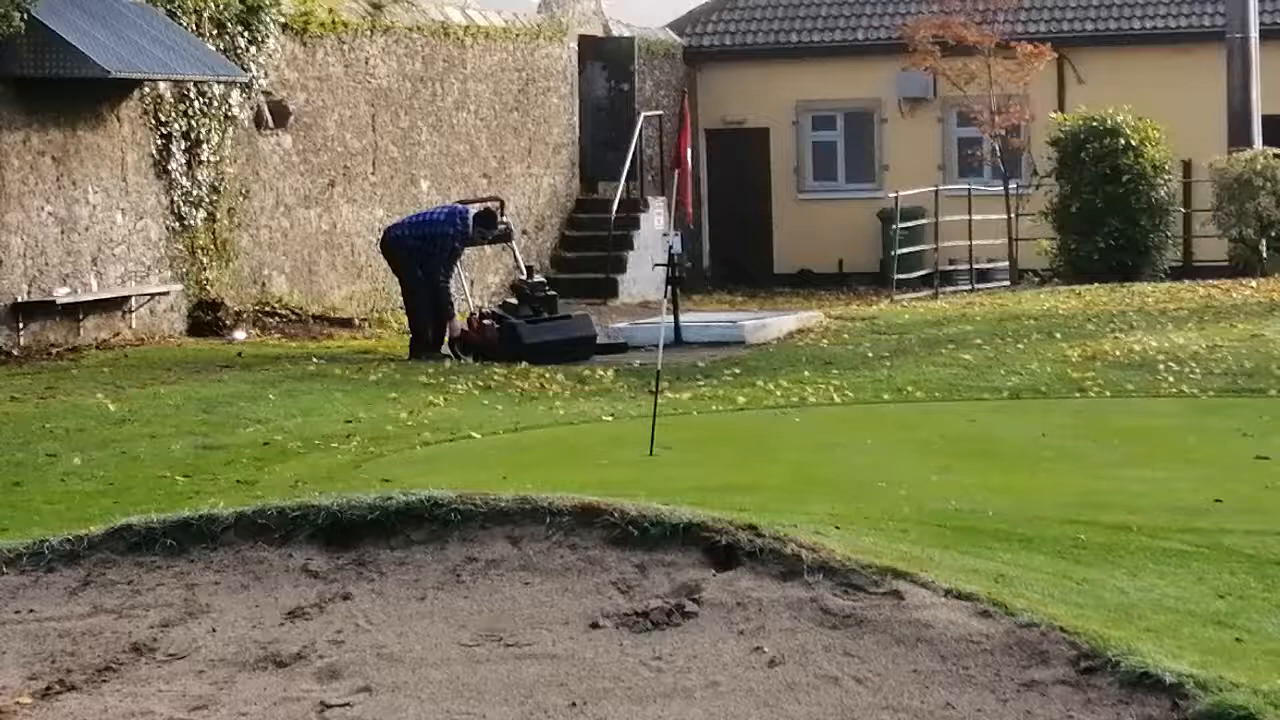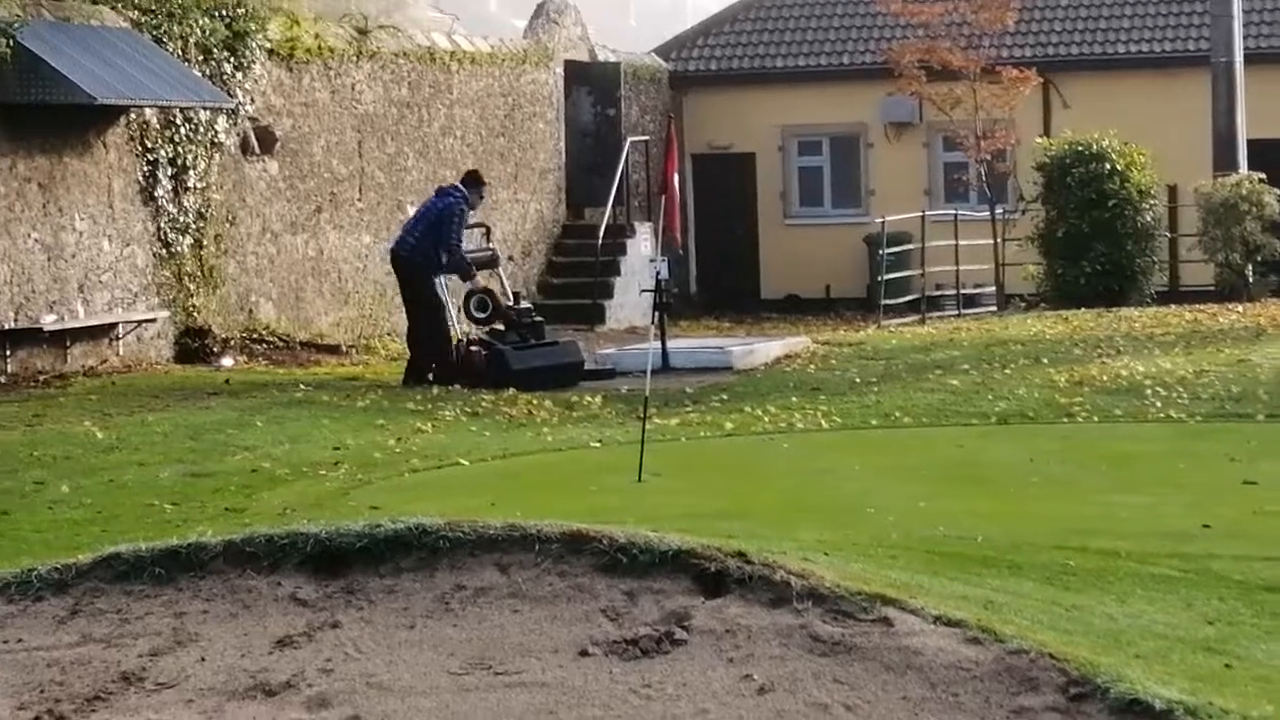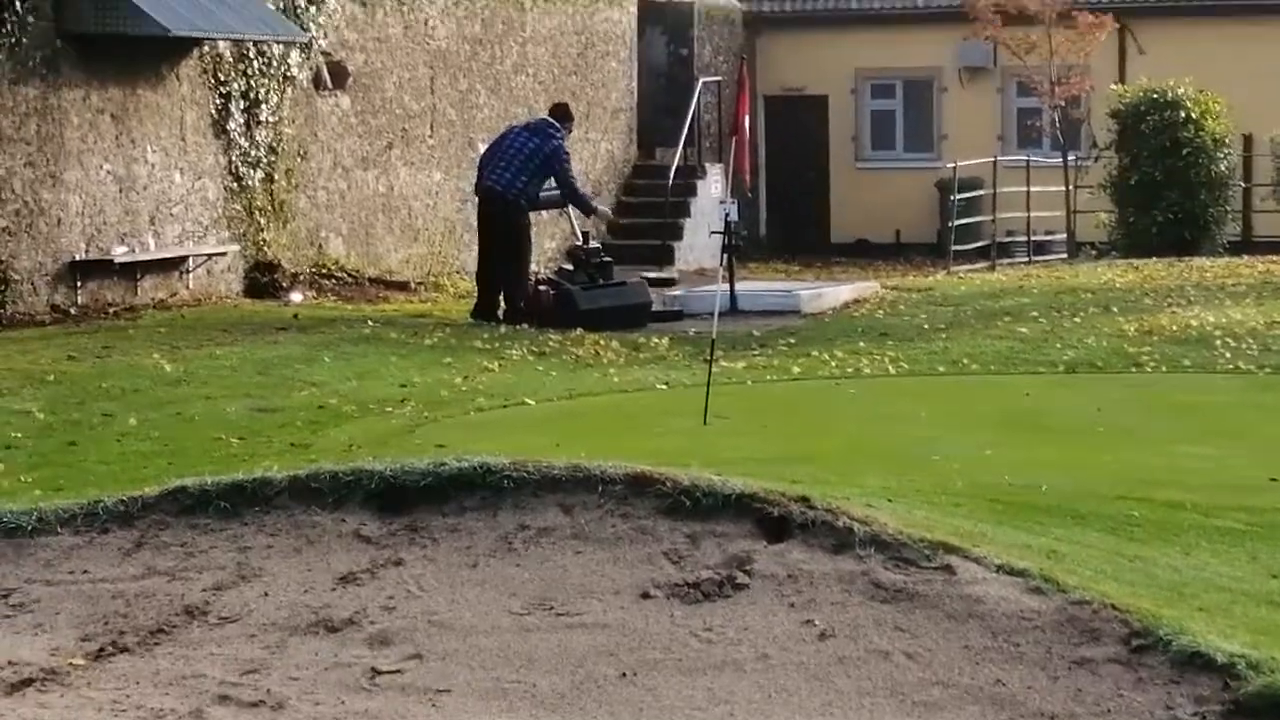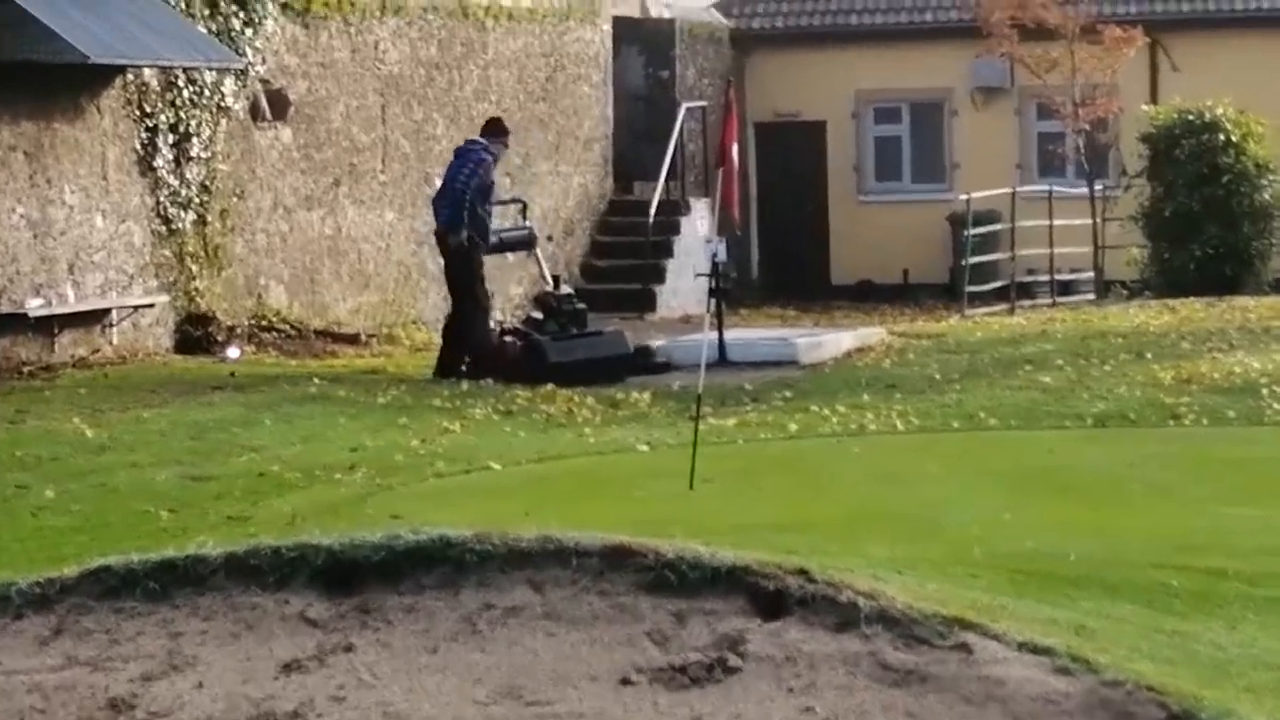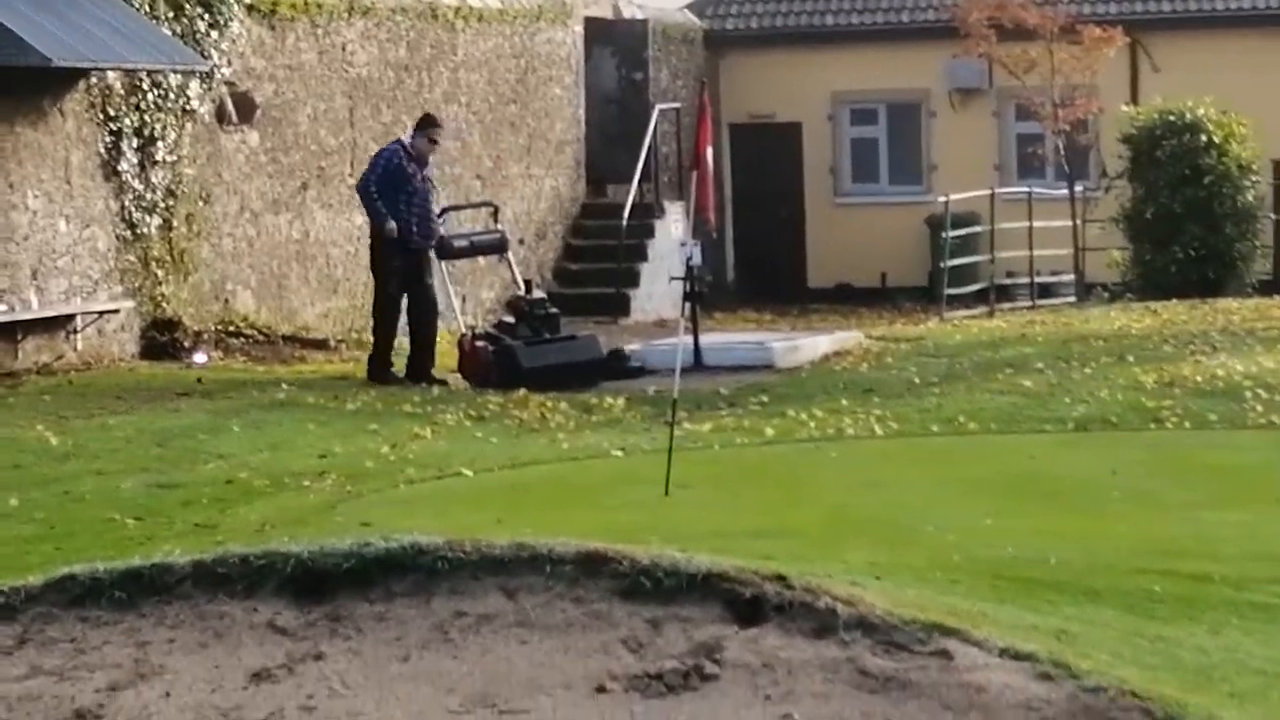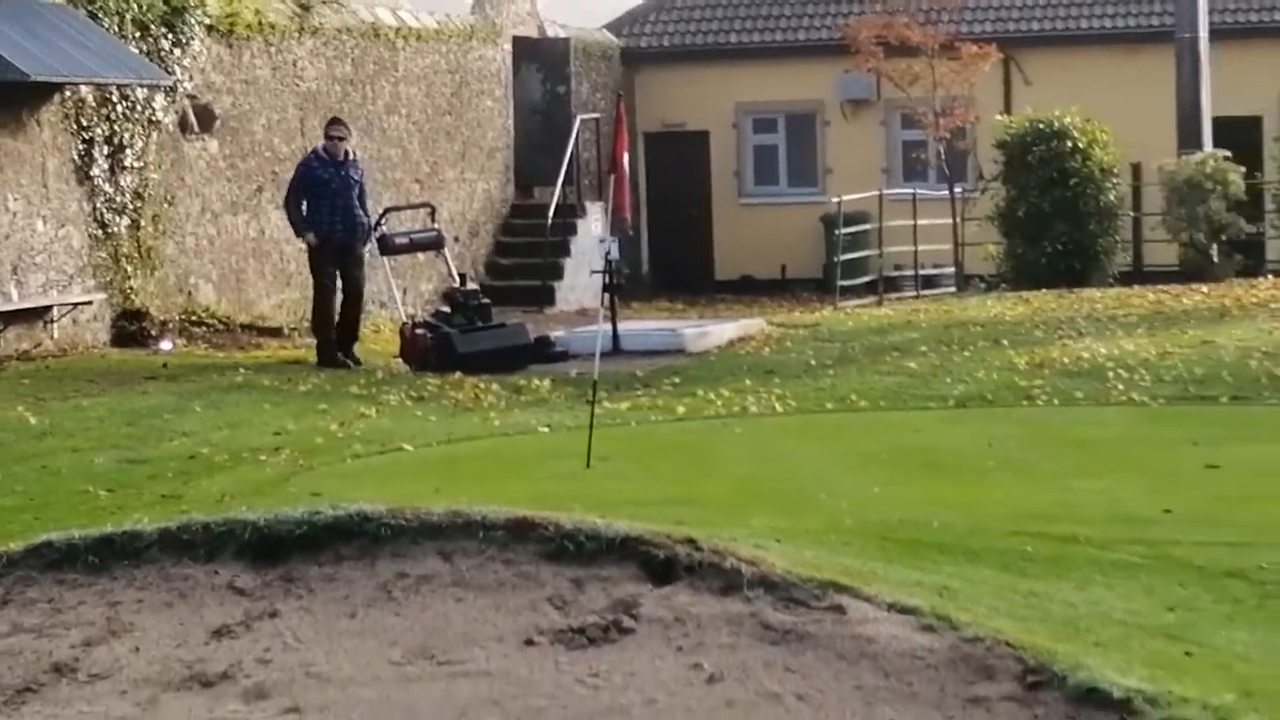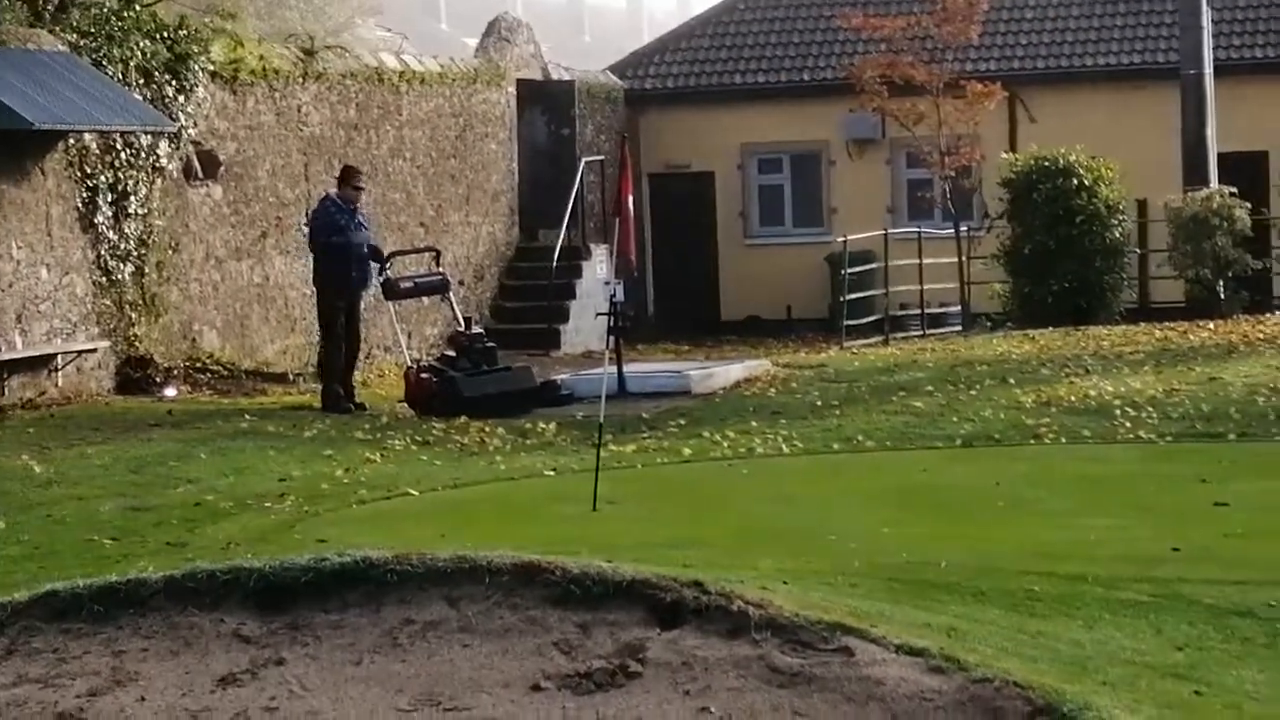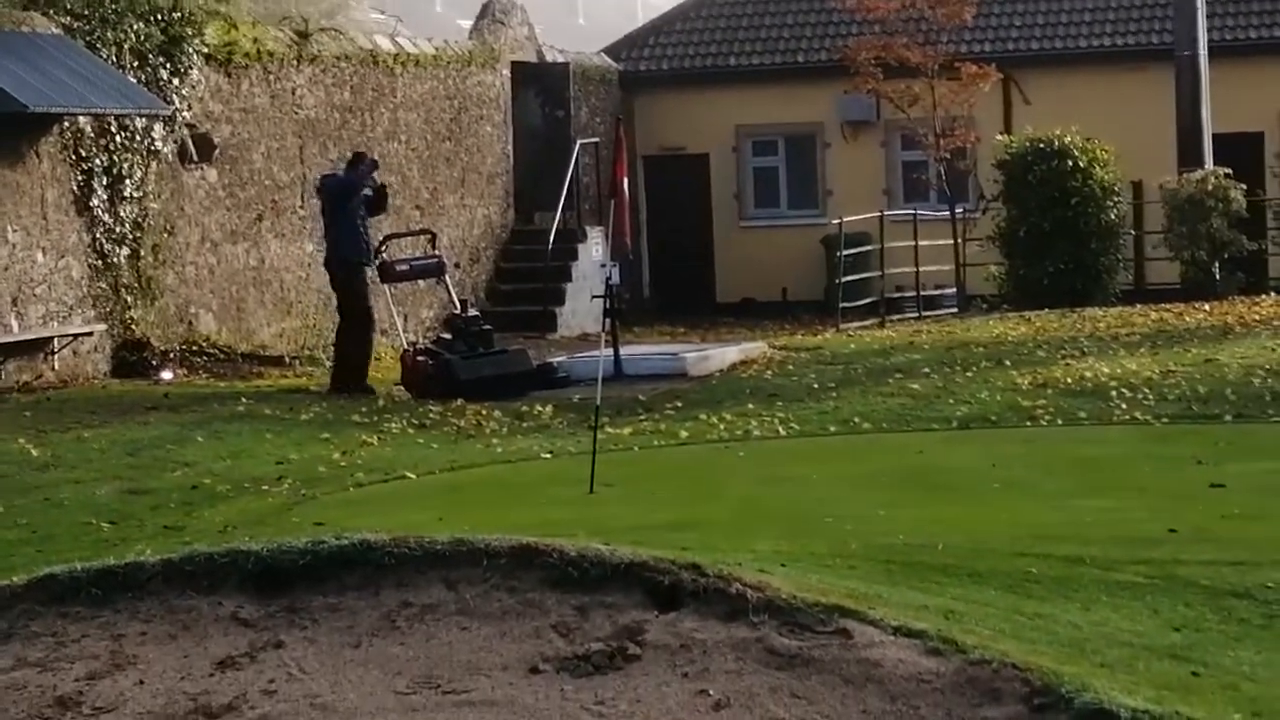
dt=0.7s
person 1, frame 1
left shoulder: (463, 216)
right shoulder: (452, 233)
right elbow: (441, 278)
right wrist: (451, 319)
left hip: (414, 246)
right hip: (397, 245)
left knee: (434, 294)
right knee: (421, 295)
left ankle: (432, 347)
right ankle: (421, 349)
person 1, frame 2
left shoulder: (445, 200)
right shoulder: (457, 207)
right elbow: (452, 247)
right wrist: (471, 276)
left hip: (404, 258)
right hip: (416, 263)
left knee: (421, 318)
right knee: (436, 318)
left ankle: (417, 373)
right ankle: (446, 373)
person 1, frame 3
left shoulder: (516, 129)
right shoulder: (556, 145)
left elbow: (486, 158)
right elbow: (568, 187)
left wrist: (481, 188)
right wrist: (594, 210)
left hip: (488, 196)
right hip: (513, 203)
left knee: (490, 256)
right knee: (517, 259)
left ankle: (485, 308)
right ankle: (515, 313)
person 1, frame 4
left shoulder: (464, 157)
right shoulder: (482, 159)
left elbow: (440, 198)
right elbow: (461, 190)
right wrist: (459, 228)
left hip: (450, 238)
right hip: (465, 241)
left knee: (462, 304)
right knee: (476, 304)
left ankle: (449, 363)
right ankle: (481, 364)
person 1, frame 5
left shoulder: (425, 168)
right shoulder: (392, 155)
right elbow: (366, 186)
left wrist: (431, 239)
right wrist: (384, 219)
left hip: (419, 247)
right hip: (391, 244)
left knee: (426, 307)
right knee: (388, 304)
left ankle: (420, 369)
right ankle: (379, 367)
person 1, frame 6
left shoulder: (355, 166)
right shoulder: (311, 165)
left elbow: (362, 201)
right elbow: (292, 201)
left wrist: (365, 231)
right wrist: (303, 230)
left hip: (352, 240)
right hip: (323, 241)
left knee: (355, 291)
right knee: (325, 295)
left ankle: (344, 344)
right ankle: (327, 352)
person 1, frame 7
left shoulder: (357, 212)
right shoulder: (326, 211)
right elbow: (316, 243)
left wrist: (373, 251)
right wrist: (347, 243)
left hip: (353, 287)
right hip: (332, 286)
left knee: (352, 341)
right knee: (333, 341)
left ankle: (345, 393)
right ankle: (332, 396)
person 1, frame 8
left shoulder: (355, 194)
right shoulder: (336, 187)
left elbow: (377, 207)
right elbow: (353, 182)
left wrist: (378, 187)
right wrist: (369, 169)
left hip: (351, 262)
right hip: (345, 262)
left knee: (351, 320)
right knee: (363, 319)
left ankle: (342, 377)
right ankle: (355, 378)
